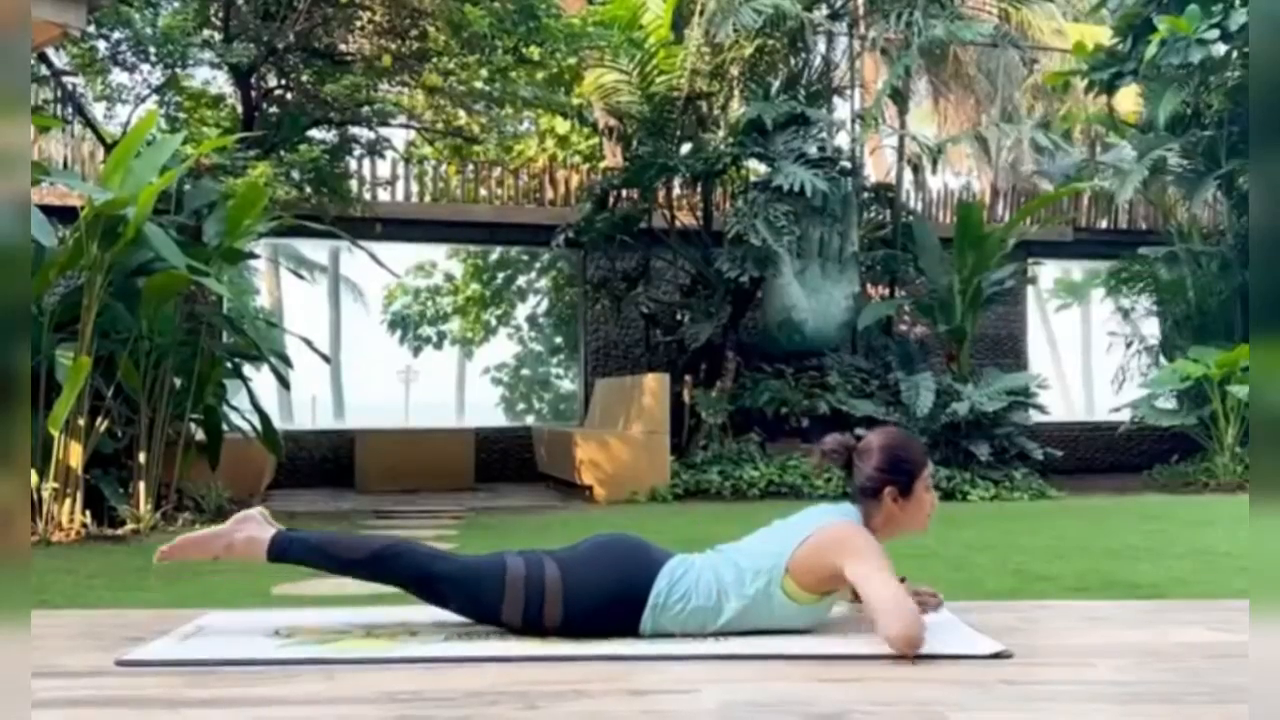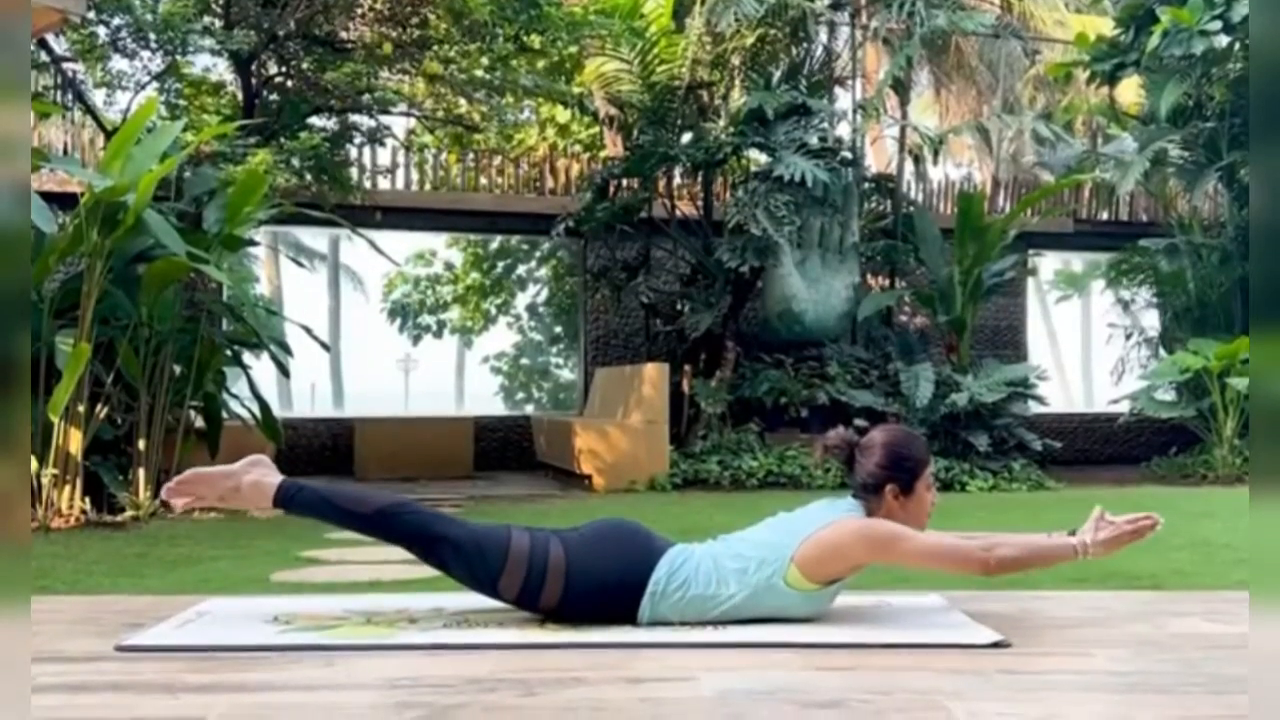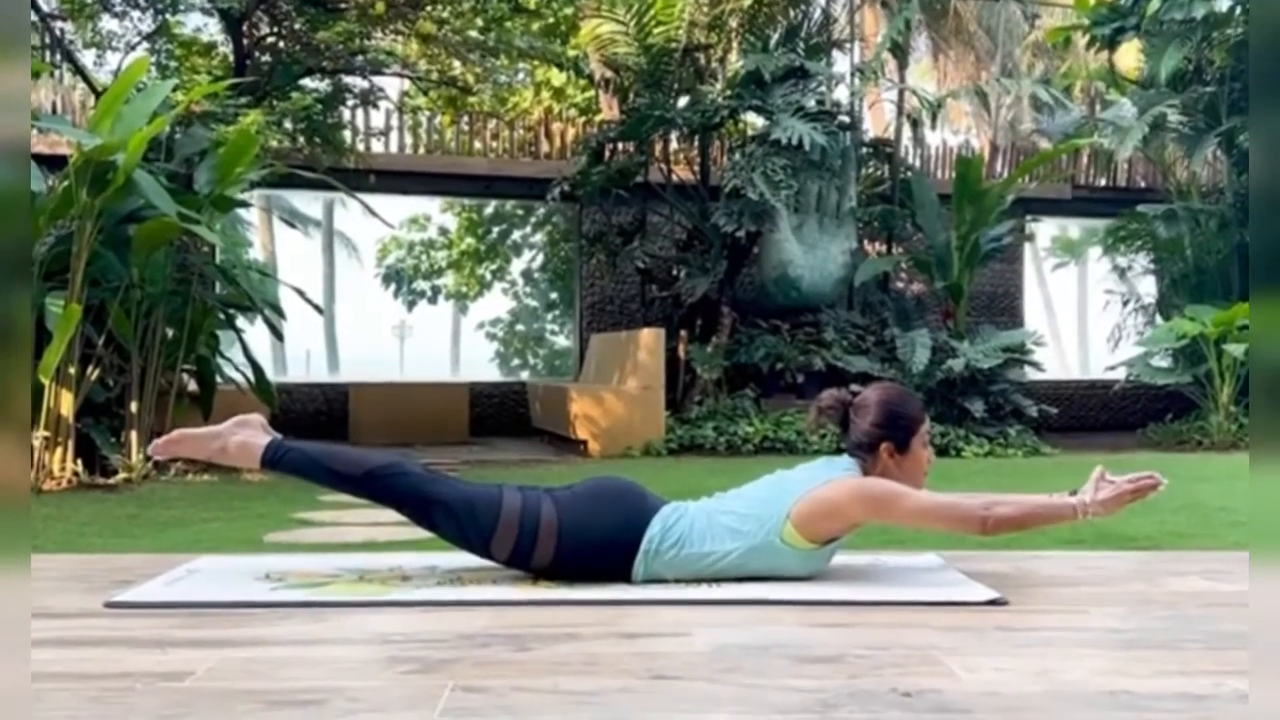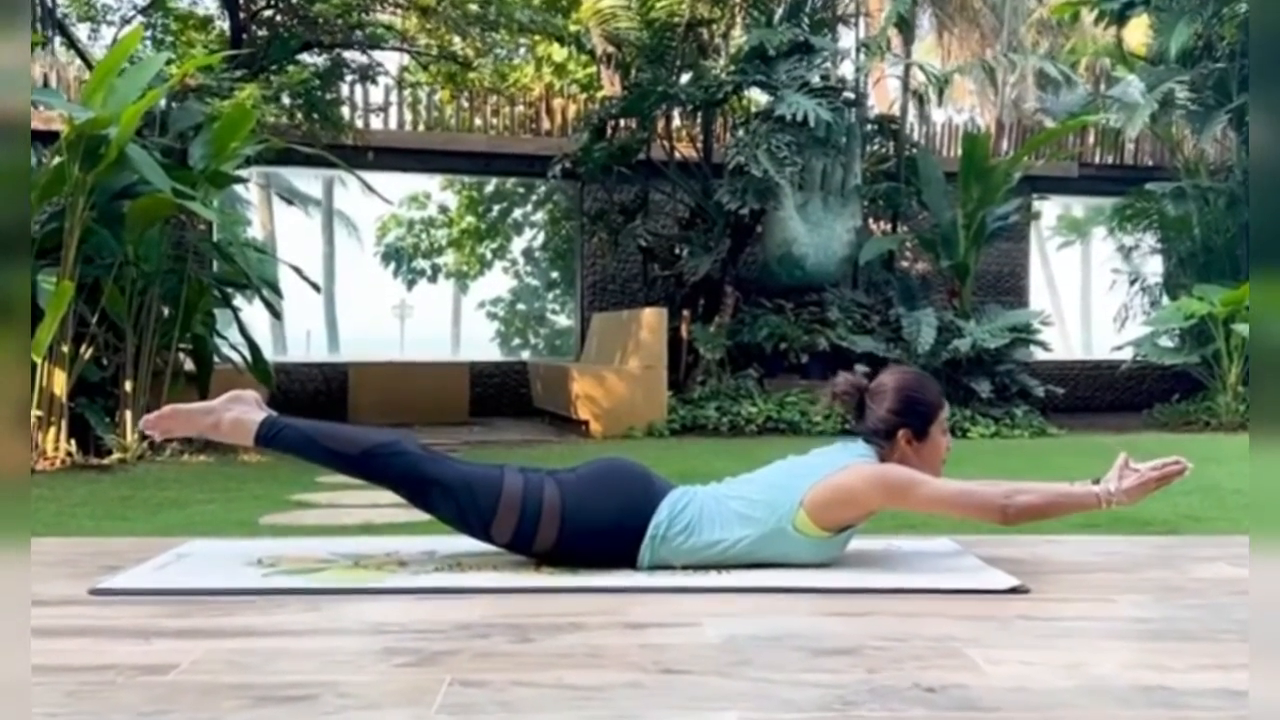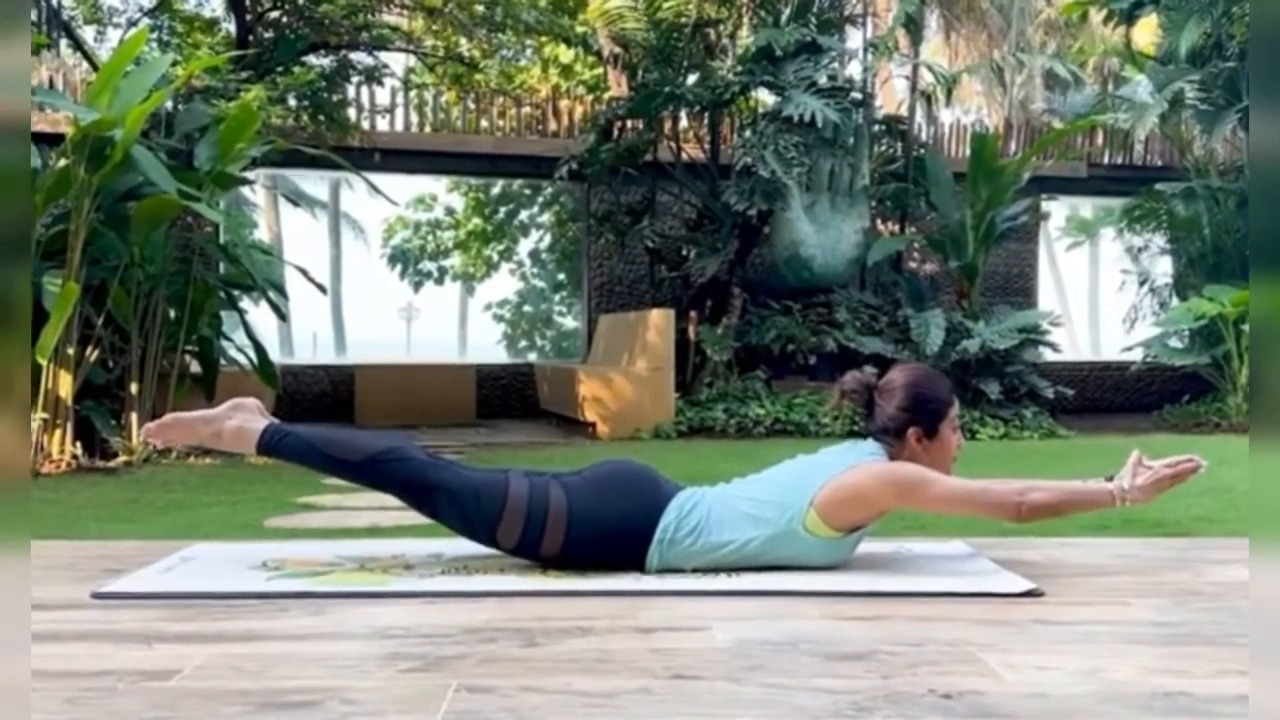
dt=1s
person 1, frame 1
left shoulder: (835, 517)
right shoulder: (857, 542)
right elbow: (902, 638)
left wrist: (881, 596)
right wrist: (893, 605)
left hip: (629, 571)
right hip: (621, 596)
left knee: (444, 578)
right knee: (437, 577)
left ankle: (265, 531)
right ankle: (258, 541)
person 1, frame 2
left shoulder: (845, 514)
right shoulder: (861, 535)
left elbow: (968, 550)
right elbow: (985, 557)
left wrist: (1072, 539)
right wrist: (1085, 544)
left hip: (626, 559)
right hip: (618, 583)
left knee: (446, 542)
right knee: (441, 541)
left ankle: (270, 484)
right ankle: (267, 489)
person 1, frame 3
left shoulder: (839, 473)
right shoulder: (856, 495)
left elbow: (964, 508)
right elbow: (981, 517)
left wrist: (1069, 499)
right wrist: (1083, 504)
left hip: (617, 518)
right hip: (611, 542)
left knee: (435, 499)
right knee: (431, 502)
left ankle: (263, 440)
right ankle: (257, 450)
person 1, frame 4
left shoulder: (853, 456)
right shoulder: (873, 481)
left elbow: (989, 495)
right elbow: (1006, 505)
left wrist: (1093, 489)
right wrist: (1108, 492)
left hip: (624, 500)
right hip: (617, 524)
left knee: (436, 477)
right knee: (430, 481)
left ankle: (254, 415)
right ankle: (250, 425)
person 1, frame 5
left shoulder: (863, 455)
right shoulder: (885, 480)
left elbow: (995, 496)
right elbow: (1015, 503)
left wrist: (1106, 488)
right wrist: (1119, 491)
left hip: (632, 503)
right hip: (627, 529)
left knee: (440, 483)
right knee: (436, 489)
left ankle: (261, 422)
right ankle: (250, 434)
